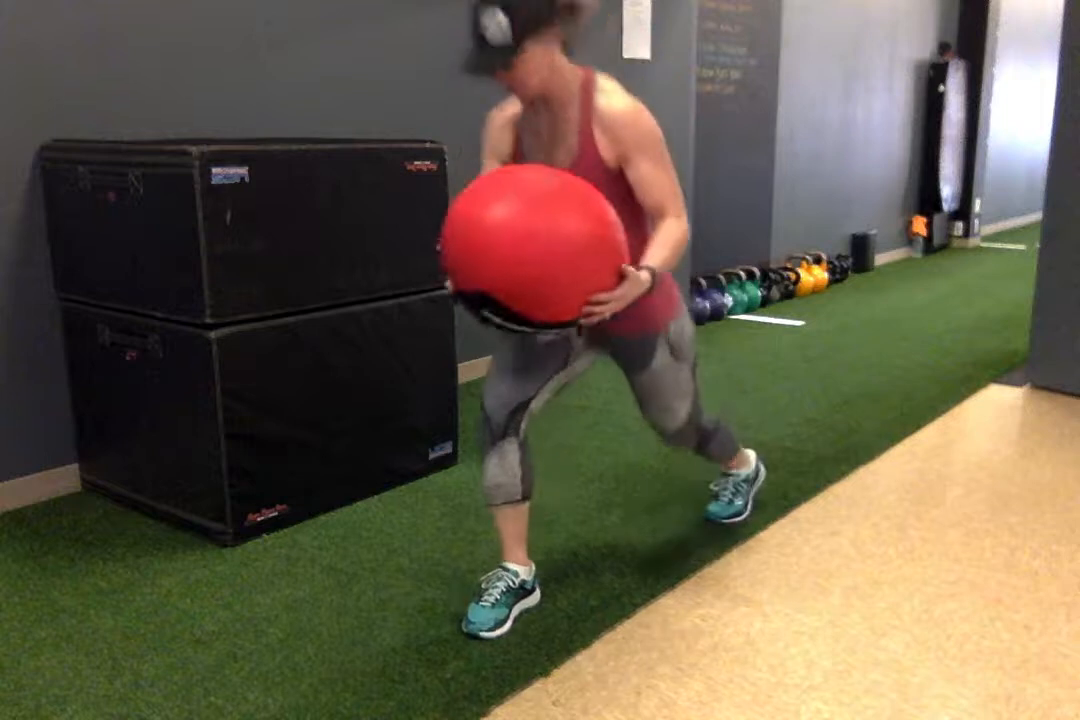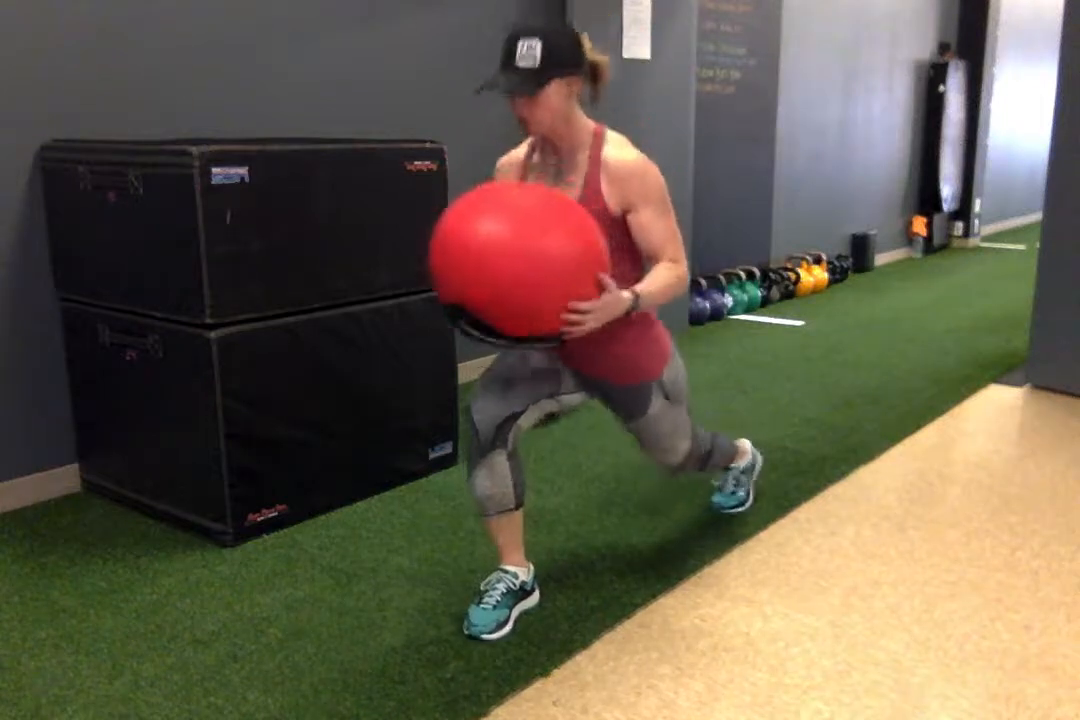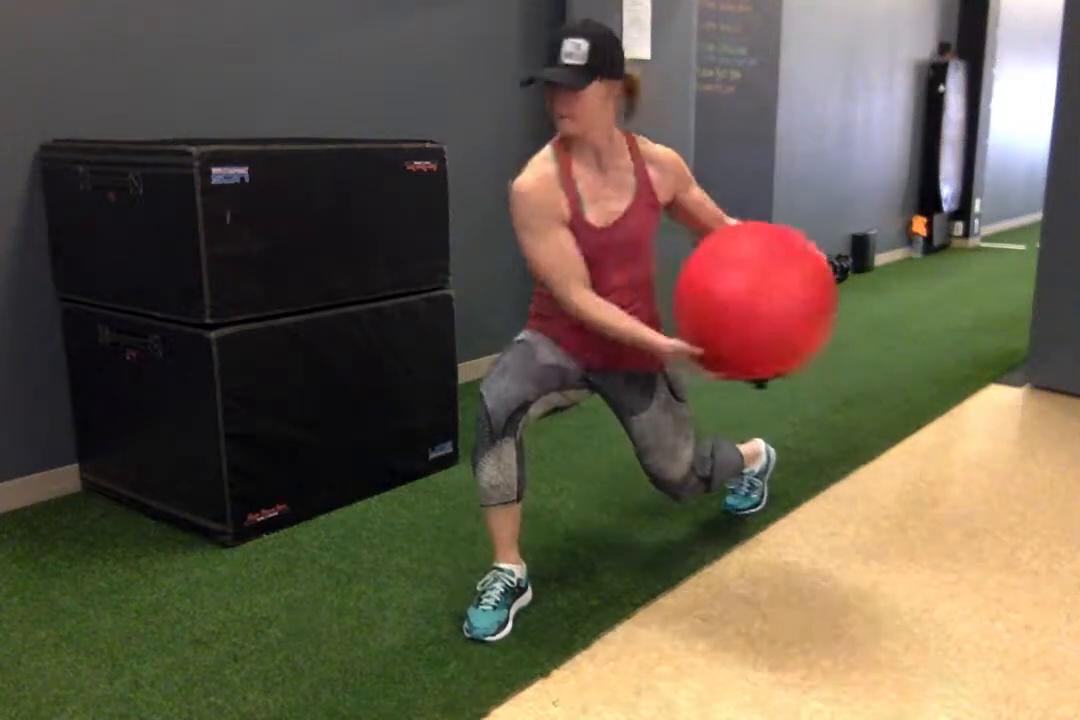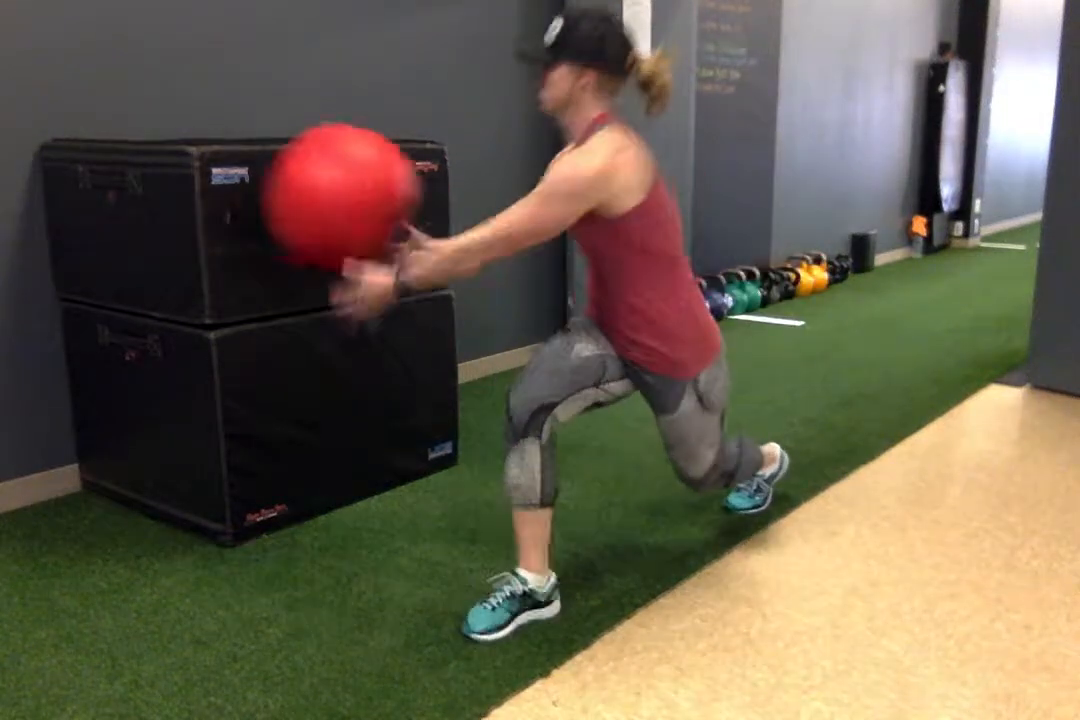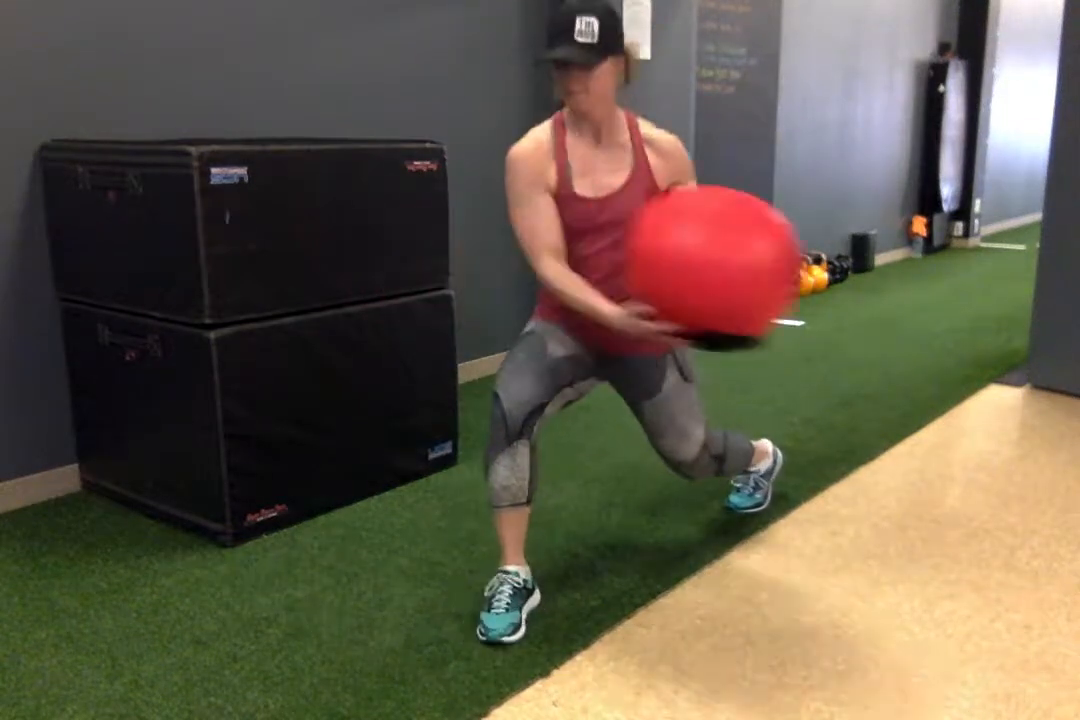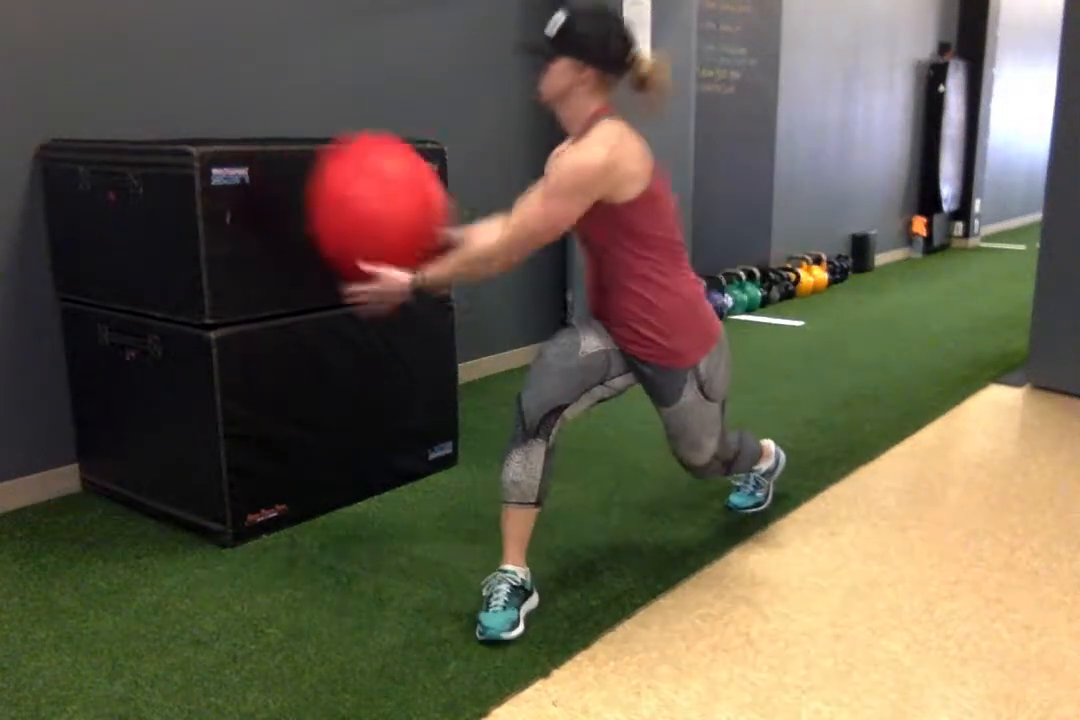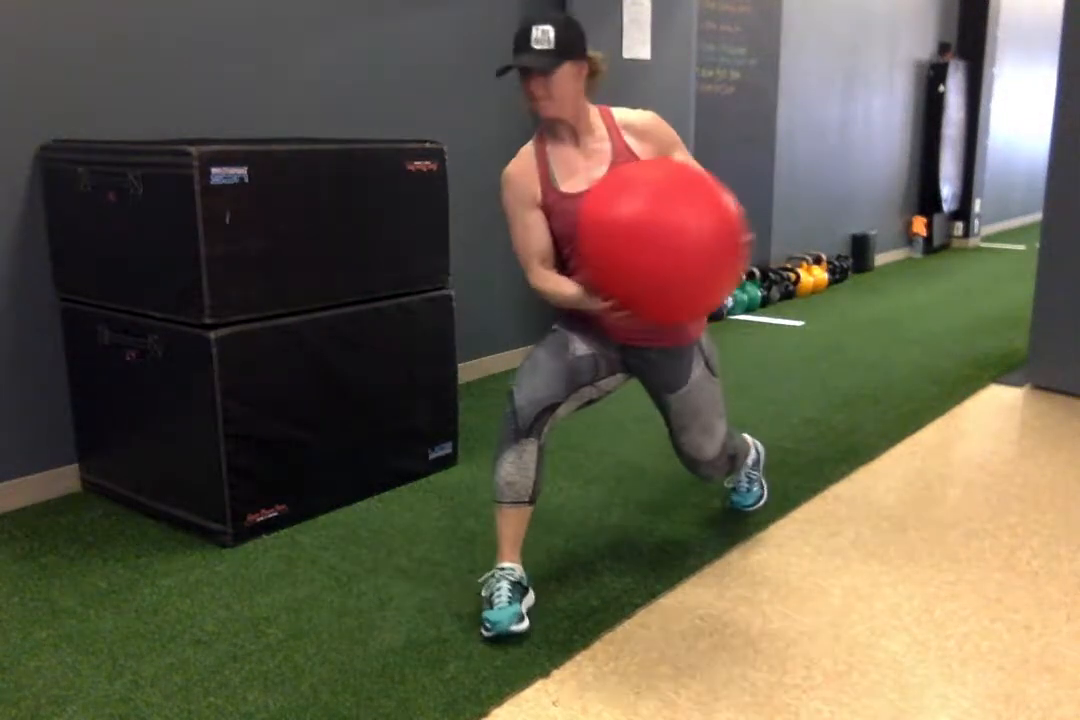
dt=0.7s
person 1, frame 1
left shoulder: (618, 117)
right shoulder: (502, 126)
left elbow: (673, 222)
left wrist: (641, 279)
left hip: (639, 311)
left knee: (677, 424)
right knee: (499, 412)
left ankle: (742, 468)
right ankle: (515, 575)
person 1, frame 2
left shoulder: (625, 168)
right shoulder: (511, 167)
left elbow: (674, 268)
left wrist: (623, 303)
left hip: (629, 354)
right hip: (550, 345)
left knee: (675, 453)
right knee: (485, 423)
left ankle: (740, 458)
right ankle: (514, 576)
person 1, frame 3
left shoulder: (659, 164)
right shoulder: (535, 186)
left elbow: (719, 228)
right elbow: (575, 296)
right wrist: (663, 346)
left hip: (639, 348)
right hip: (558, 337)
left knee: (676, 476)
right knee: (495, 411)
left ankle: (753, 456)
right ankle: (507, 574)
person 1, frame 4
left shoulder: (594, 165)
right shoulder: (583, 153)
left elbow: (491, 247)
right elbow: (512, 228)
left wrist: (396, 283)
right wrist: (437, 251)
left hip: (678, 346)
right hip: (610, 329)
left knee: (701, 469)
right knee: (527, 410)
left ankle: (766, 460)
right ankle: (533, 581)
person 1, frame 5
left shoulder: (660, 148)
right shoulder: (531, 154)
right elbow: (549, 267)
right wrist: (615, 316)
left hip: (648, 334)
right hip: (564, 326)
left knee: (686, 452)
right knee: (509, 414)
left ankle: (760, 457)
right ankle: (513, 578)
person 1, frame 6
left shoulder: (597, 156)
right shoulder: (572, 151)
left elbow: (508, 250)
right elbow: (509, 226)
left wrist: (412, 284)
right wrist: (447, 234)
left hip: (679, 340)
right hip: (611, 325)
left knee: (702, 456)
right knee: (535, 411)
left ankle: (764, 458)
right ankle: (513, 577)
person 1, frame 7
left shoulder: (641, 128)
right shoulder: (522, 173)
right elbow: (540, 272)
right wrist: (591, 300)
left hip: (671, 329)
right hip: (590, 327)
left knee: (704, 455)
right knee: (524, 412)
left ankle: (746, 455)
right ankle: (507, 576)
